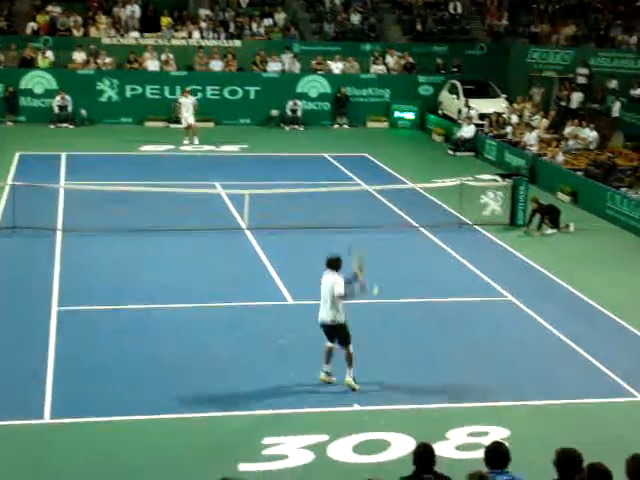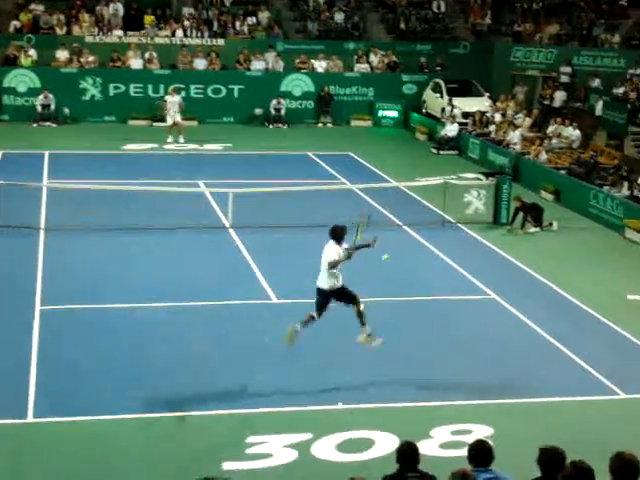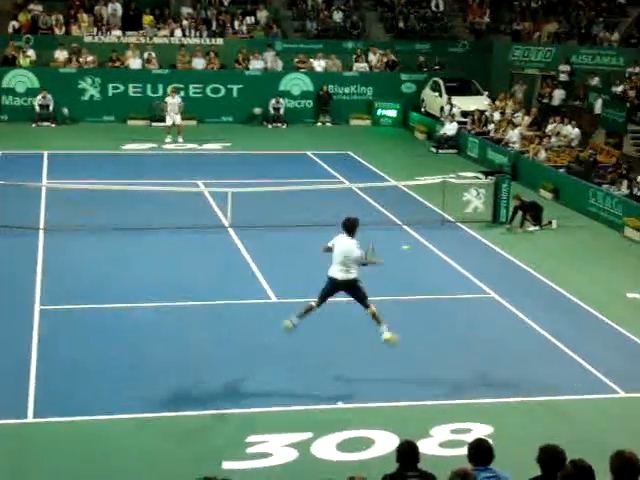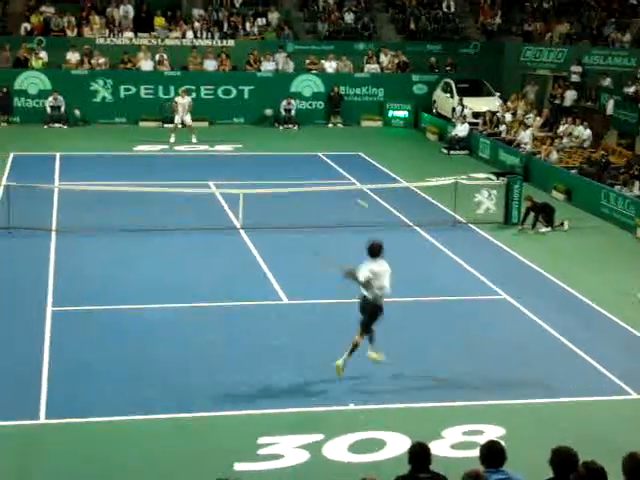
dt=0.2s
person 1, frame 1
left shoulder: (326, 276)
right shoulder: (337, 279)
right elbow: (340, 296)
left wrist: (354, 278)
right wrist: (352, 291)
left hip: (323, 319)
right hip: (335, 320)
left knee: (330, 342)
right knee: (348, 347)
left ankle: (325, 372)
right ankle: (350, 377)
person 1, frame 2
left shoulder: (333, 245)
right shoulder: (334, 249)
left elbow: (349, 249)
right elbow: (331, 265)
left wrist: (367, 245)
right wrist: (345, 258)
left hip: (322, 286)
right hip: (333, 287)
left knee: (317, 313)
right knee: (358, 303)
left ankle: (296, 329)
right ankle: (366, 335)
person 1, frame 3
left shoulder: (339, 239)
right shoulder: (352, 244)
left elbow: (326, 249)
right elbow: (360, 262)
right wrist: (371, 261)
left hip: (333, 278)
right hip: (348, 280)
left knee: (318, 302)
right knee: (368, 305)
left ankle: (294, 321)
right ankle: (385, 332)
person 1, frame 4
left shoulder: (367, 267)
right shoulder: (384, 266)
left elbow: (364, 284)
left wrist: (354, 276)
left hip: (367, 301)
right hip: (377, 305)
left knee: (367, 327)
right knee: (362, 334)
left ankle: (372, 351)
right ankle: (343, 361)
